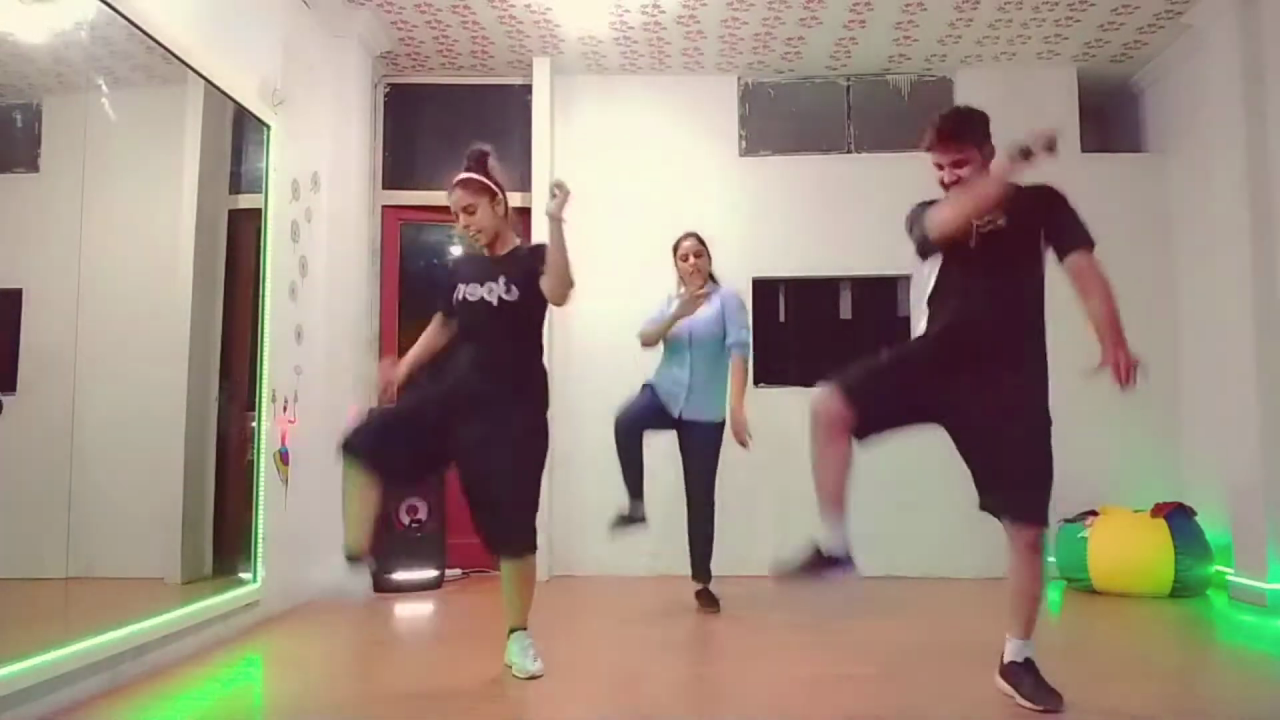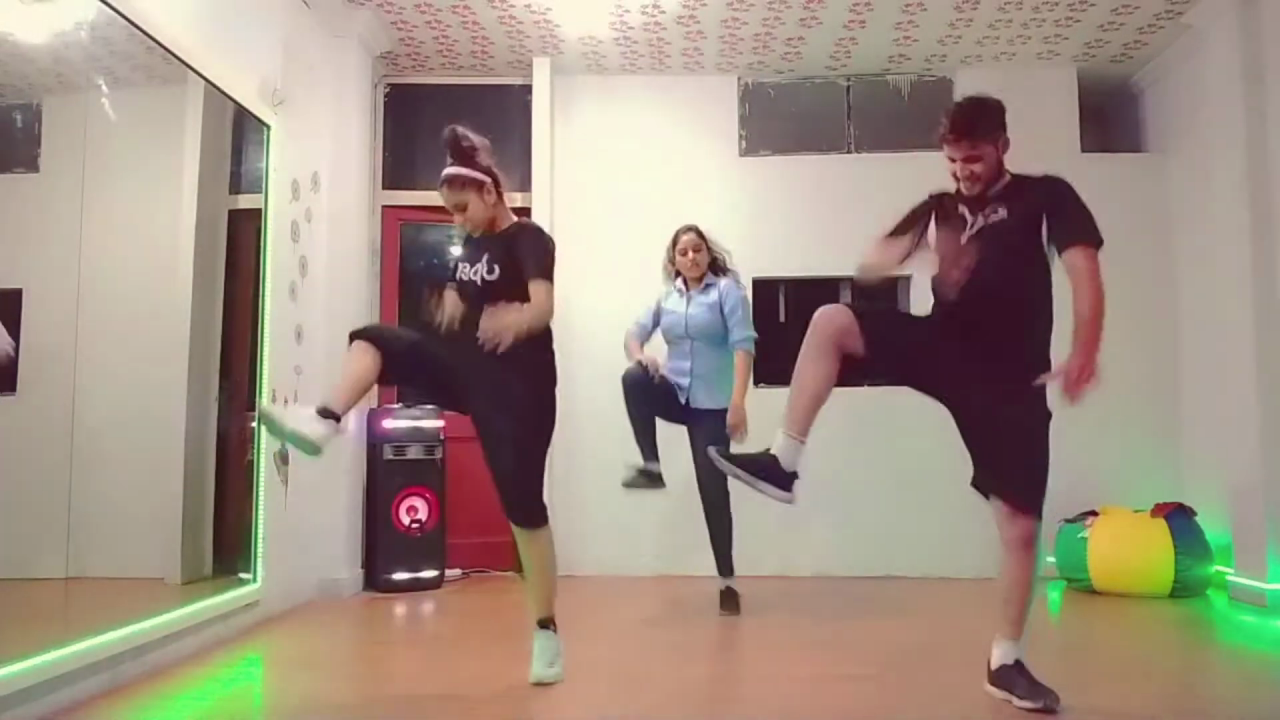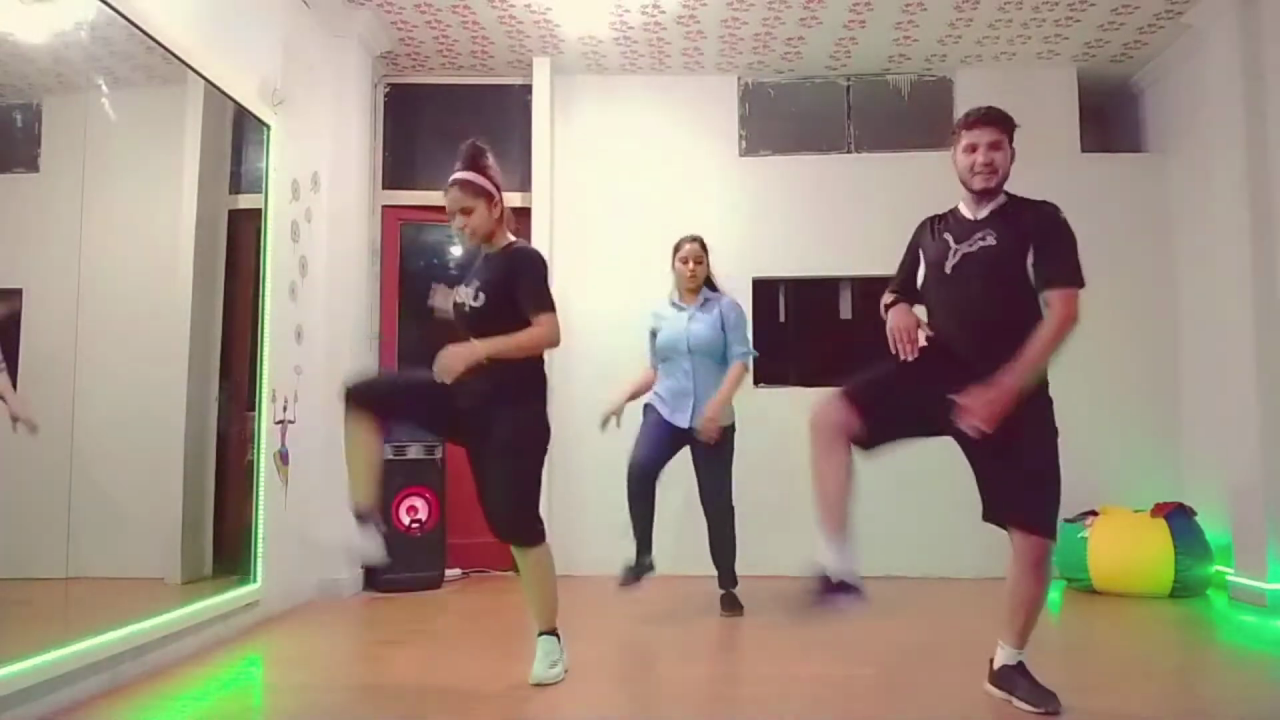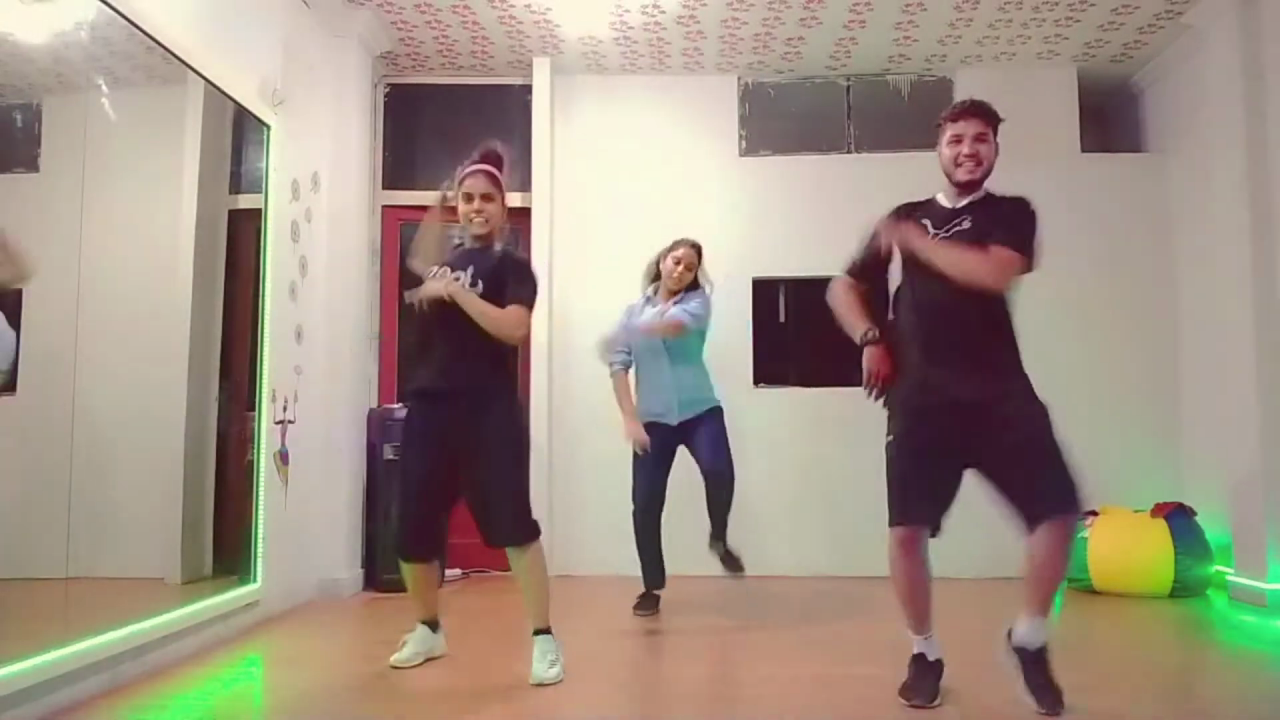
dt=0.2s
person 1, frame 1
left shoulder: (1041, 205)
right shoulder: (931, 215)
left elbow: (1083, 269)
right elbow: (949, 223)
left wrist: (1115, 344)
right wrist: (1015, 164)
left hip: (1011, 377)
right hip: (941, 356)
left knee: (1027, 526)
right knee: (831, 408)
left ankle: (1017, 660)
right ankle: (834, 547)
person 1, frame 2
left shoulder: (1047, 195)
right shoulder: (937, 207)
left elbow: (1085, 270)
right elbow: (874, 260)
left wrist: (1084, 352)
right wrist: (918, 249)
left hip: (1011, 365)
right hip: (941, 342)
left knee: (1022, 520)
right knee: (831, 323)
left ankle: (1006, 663)
right ankle: (784, 465)
person 1, frame 3
left shoulder: (1038, 221)
right shoulder: (931, 229)
left elbow: (1063, 311)
right elbow: (894, 295)
left wrist: (1006, 388)
right wrist: (898, 313)
left hip: (1008, 390)
right hip: (935, 372)
left knee: (1034, 538)
right knee: (830, 417)
left ankle: (1007, 665)
right ankle: (838, 567)
person 1, frame 4
left shoulder: (1011, 214)
right shoulder: (902, 218)
left elbow: (996, 275)
right elbow: (845, 288)
left wrist: (914, 245)
right wrist: (873, 339)
left hip: (996, 382)
right hip: (921, 388)
left knee: (1057, 518)
right knee: (906, 533)
left ankle: (1029, 640)
right ankle: (925, 655)
person 2, frame 1
left shoulder: (533, 257)
right shoulder: (463, 267)
left elbow: (558, 293)
left wrist: (557, 218)
right wrist: (403, 368)
left hip: (514, 409)
right hip: (457, 396)
left knee: (510, 526)
right knee: (367, 442)
left ankle: (518, 637)
right ankle: (356, 561)
person 2, frame 2
left shoulder: (530, 239)
right shoulder: (476, 242)
left elbow: (541, 307)
left wrist: (511, 318)
right wrist: (450, 309)
left hip: (521, 382)
right hip: (468, 372)
left knee: (522, 504)
right knee: (373, 338)
left ankle: (547, 636)
right ankle: (323, 424)
person 2, frame 3
left shoulder: (522, 262)
right shoulder: (476, 261)
left elbow: (549, 334)
left wrist: (477, 349)
left hip: (510, 407)
right hip: (459, 395)
left knee: (517, 523)
right knee: (365, 397)
left ankle: (549, 642)
right ankle: (365, 525)
person 2, frame 4
left shoulder: (513, 265)
right shoulder: (452, 255)
left elbow: (515, 330)
right elbow: (422, 267)
left wrist: (456, 293)
right wrist: (431, 254)
left hip: (490, 407)
right hip: (432, 405)
left knee: (509, 522)
right knee: (415, 528)
left ankle: (543, 639)
right ankle: (428, 629)
person 3, frame 1
left shoulder: (727, 300)
right shoulder: (670, 304)
left elbow: (738, 351)
right elbow: (647, 337)
left wrist: (736, 409)
right wrist: (678, 315)
left hip: (705, 410)
right hip: (664, 397)
left knee: (699, 495)
right knee: (627, 420)
left ankle: (702, 584)
right ankle: (636, 505)
person 3, frame 2
left shoulder: (728, 291)
right shoulder: (667, 298)
left elbow: (743, 346)
right elbow: (635, 332)
left wrist: (738, 401)
right wrist: (639, 355)
left hip: (714, 400)
right hip: (672, 388)
left knee: (712, 487)
right knee: (635, 379)
left ankle: (727, 582)
right ankle: (650, 466)
person 3, frame 3
left shoulder: (726, 308)
right shoulder: (661, 314)
left elbow: (740, 359)
left wrist: (719, 404)
right wrist: (623, 399)
left hip: (710, 417)
right hip: (665, 410)
left knee: (717, 502)
right knee: (640, 468)
left ankle: (727, 587)
right ankle: (642, 555)
person 3, frame 4
left shoulder: (698, 303)
right shoulder: (635, 311)
left elbow: (677, 325)
right elbow: (619, 366)
left wrist: (629, 330)
right wrist: (629, 418)
left hip: (699, 410)
right hip: (654, 417)
left knee: (720, 471)
right knee: (646, 505)
left ankle: (719, 540)
right ankle: (653, 587)
